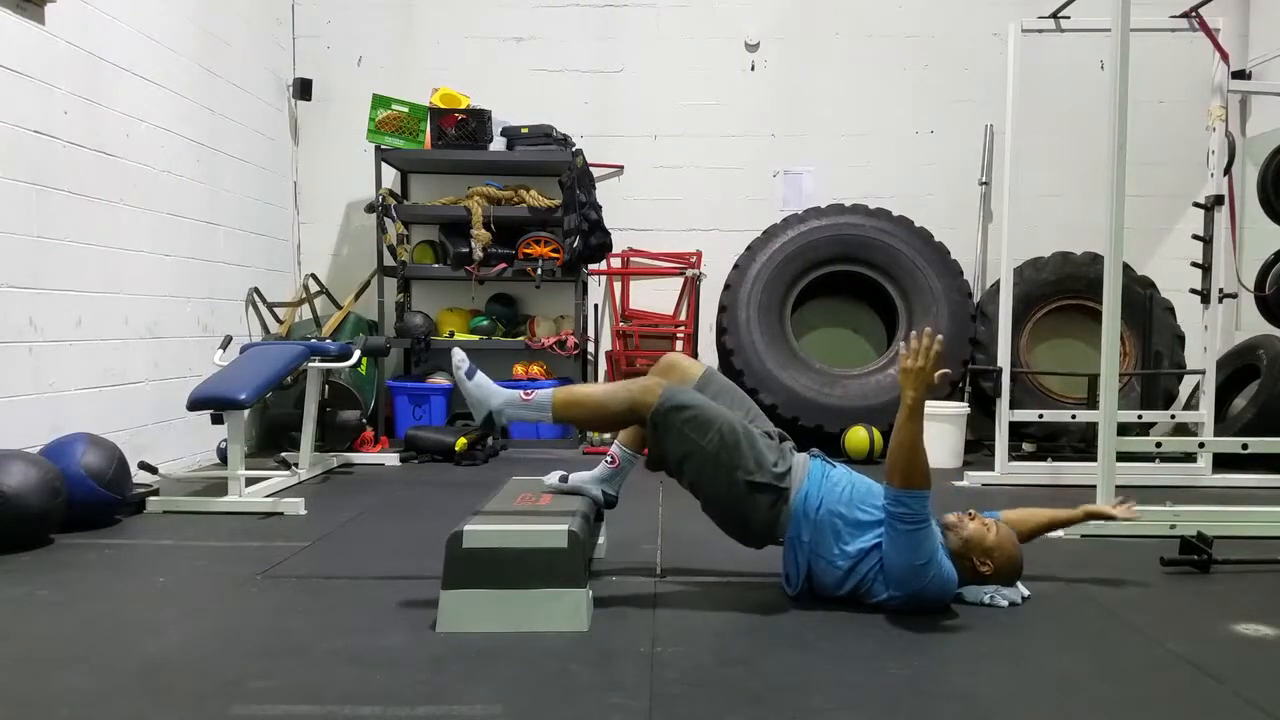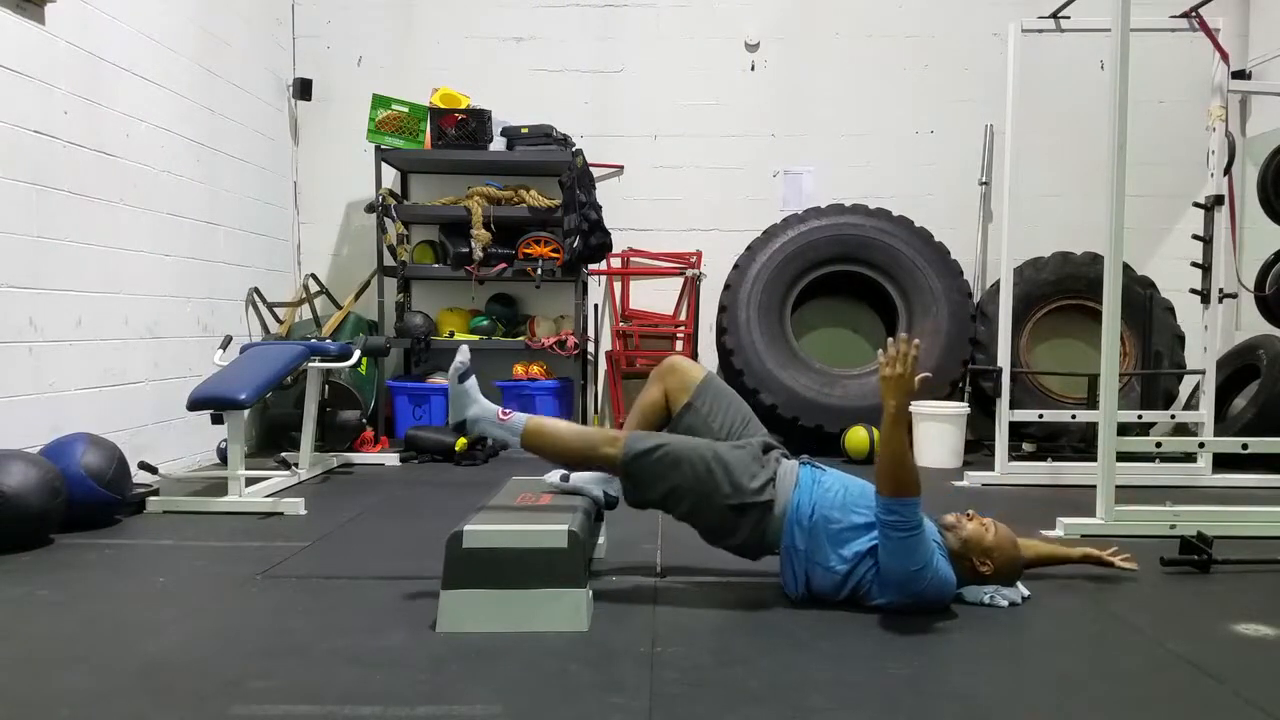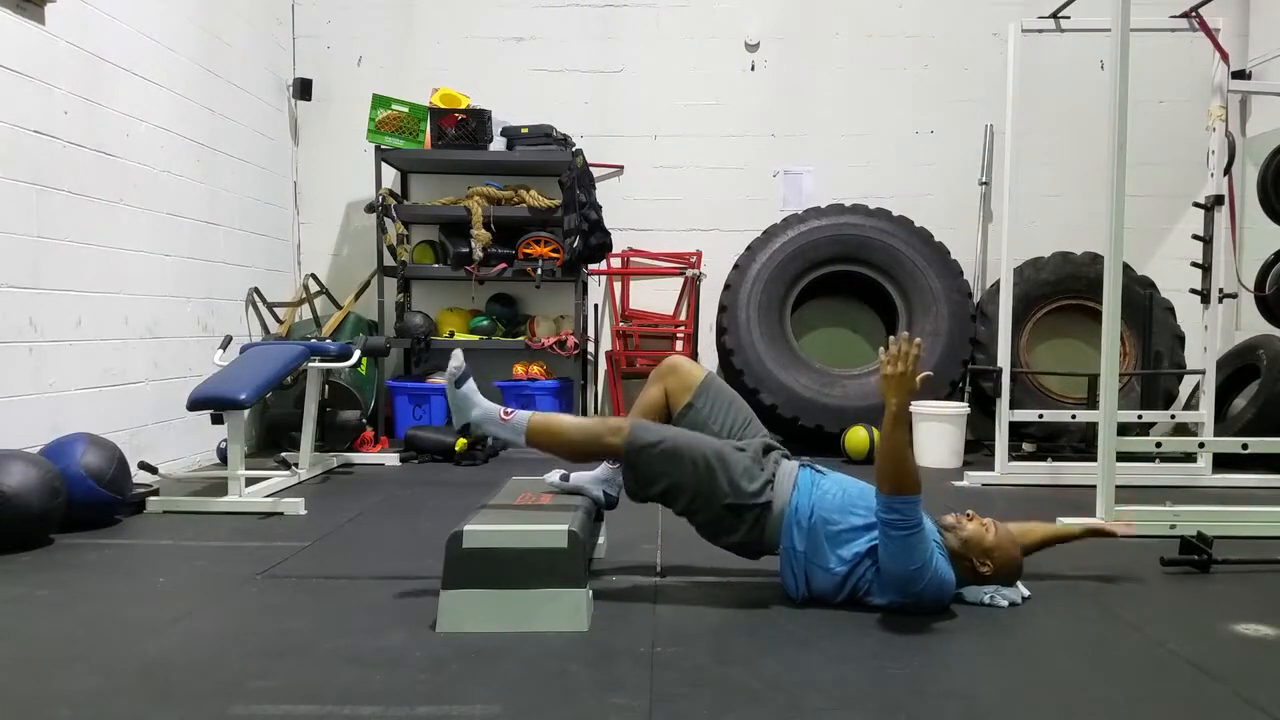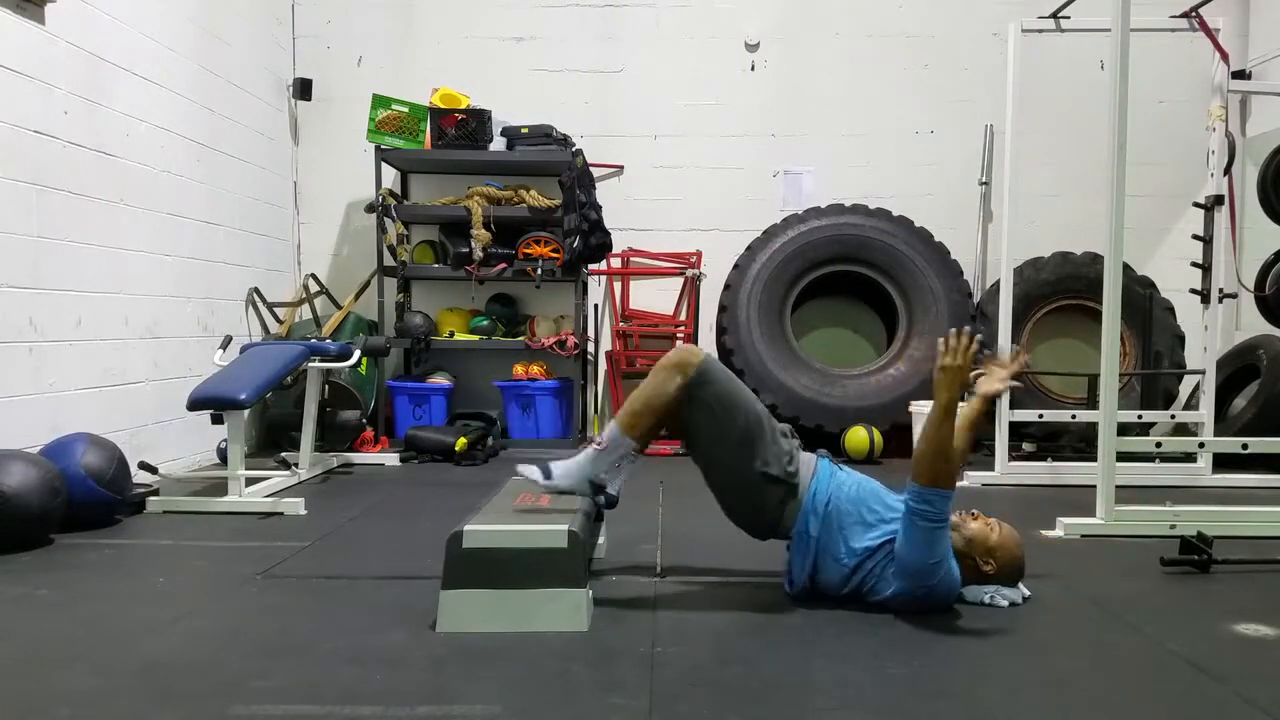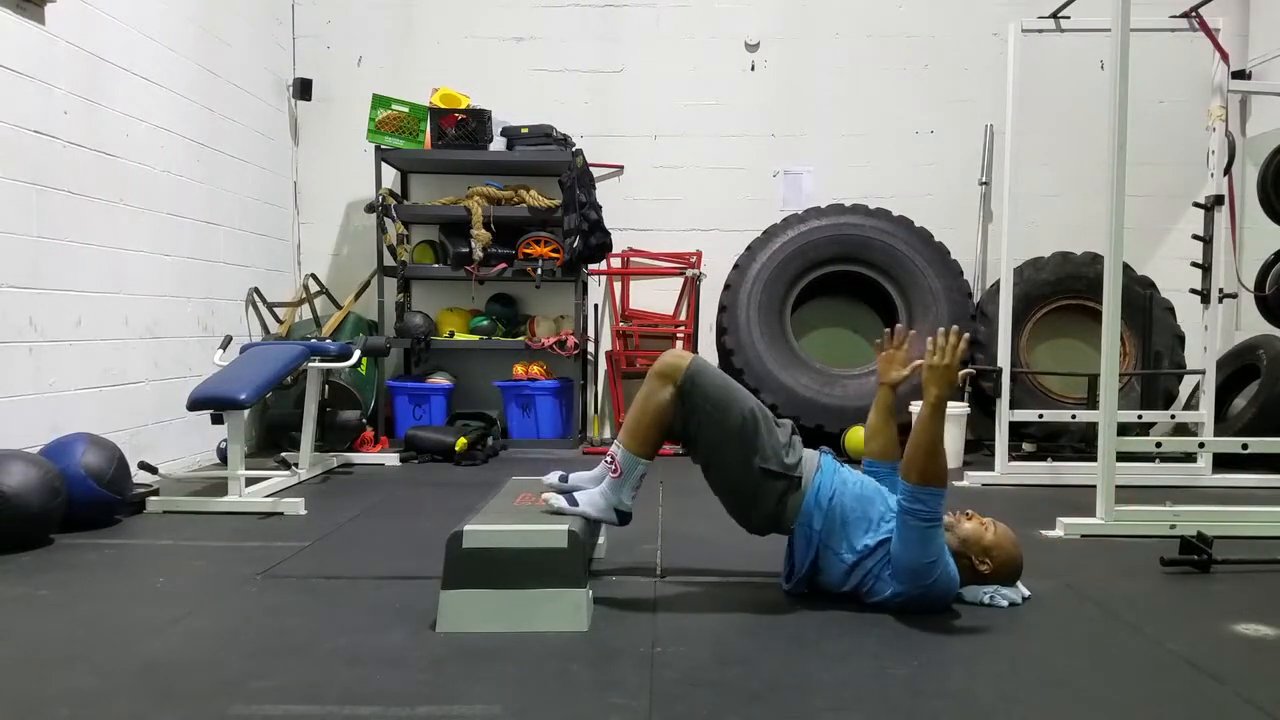
dt=0.4s
person 1, frame 1
left shoulder: (928, 577)
right shoulder: (946, 546)
left elbow: (907, 502)
right elbow: (1010, 519)
left wrist: (913, 400)
right wrist: (1083, 511)
left hip: (769, 493)
right hip: (786, 466)
left knee: (651, 394)
right knee: (674, 367)
left ankle: (503, 403)
right ankle: (605, 481)
person 1, frame 2
left shoulder: (925, 575)
right shoulder: (939, 547)
left elbow: (897, 505)
right elbow: (1017, 551)
left wrist: (896, 409)
right wrist: (1081, 551)
left hip: (758, 504)
right hip: (776, 469)
left knee: (613, 444)
right knee: (673, 370)
left ankle: (486, 417)
right ankle: (604, 484)
person 1, frame 3
left shoulder: (925, 577)
right shoulder: (940, 544)
left elbow: (898, 504)
right elbow: (1015, 536)
left wrist: (896, 408)
right wrist: (1079, 525)
left hip: (758, 504)
right hip: (773, 469)
left knee: (615, 433)
right knee: (674, 369)
left ankle: (487, 415)
right ankle: (603, 483)
person 1, frame 4
left shoulder: (932, 577)
right shoulder: (939, 536)
left elbow: (930, 496)
right elbow: (932, 490)
left wrist: (948, 401)
right wrist: (979, 401)
left hip: (779, 487)
right hip: (795, 470)
left knee: (684, 363)
right knee: (682, 375)
left ankle: (589, 470)
right ankle: (603, 477)
person 1, frame 5
left shoulder: (931, 578)
right shoulder: (908, 528)
left elbow: (923, 497)
right elbow: (883, 471)
left wrist: (936, 398)
right wrist: (887, 389)
left hip: (780, 482)
right hip: (795, 468)
left knee: (673, 370)
right knee: (675, 383)
left ankle: (614, 495)
right ankle: (608, 476)
